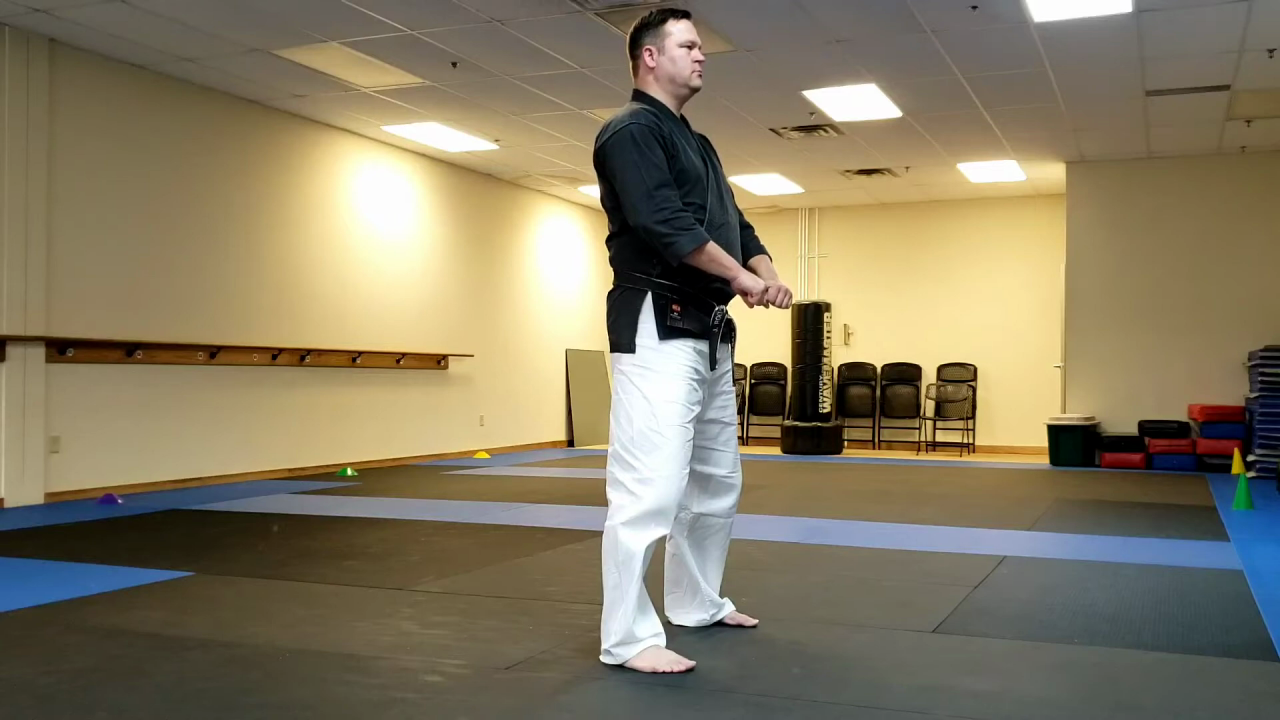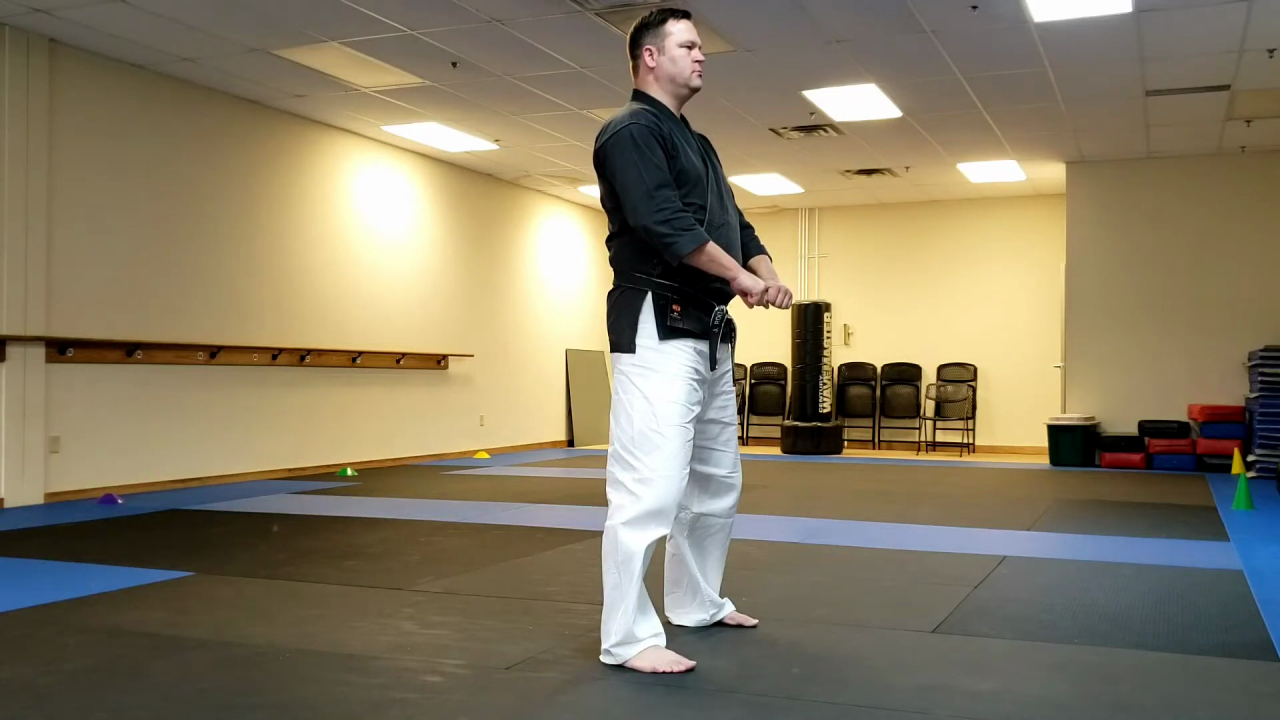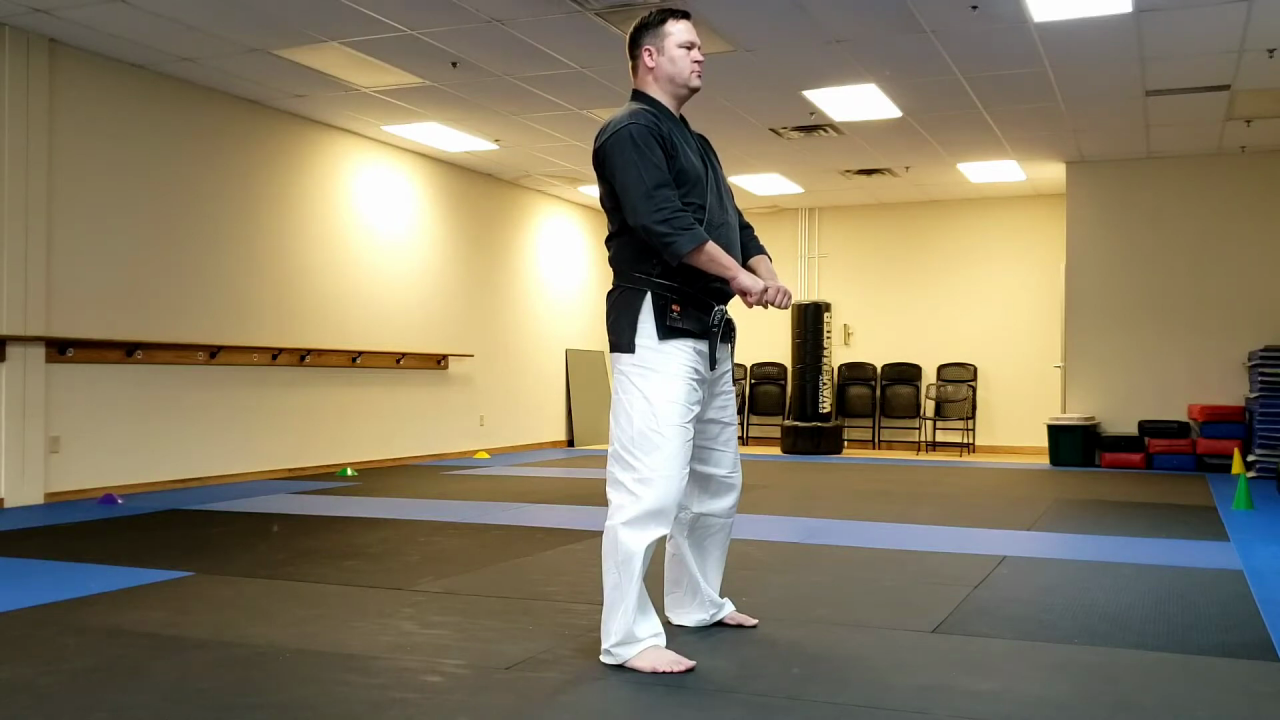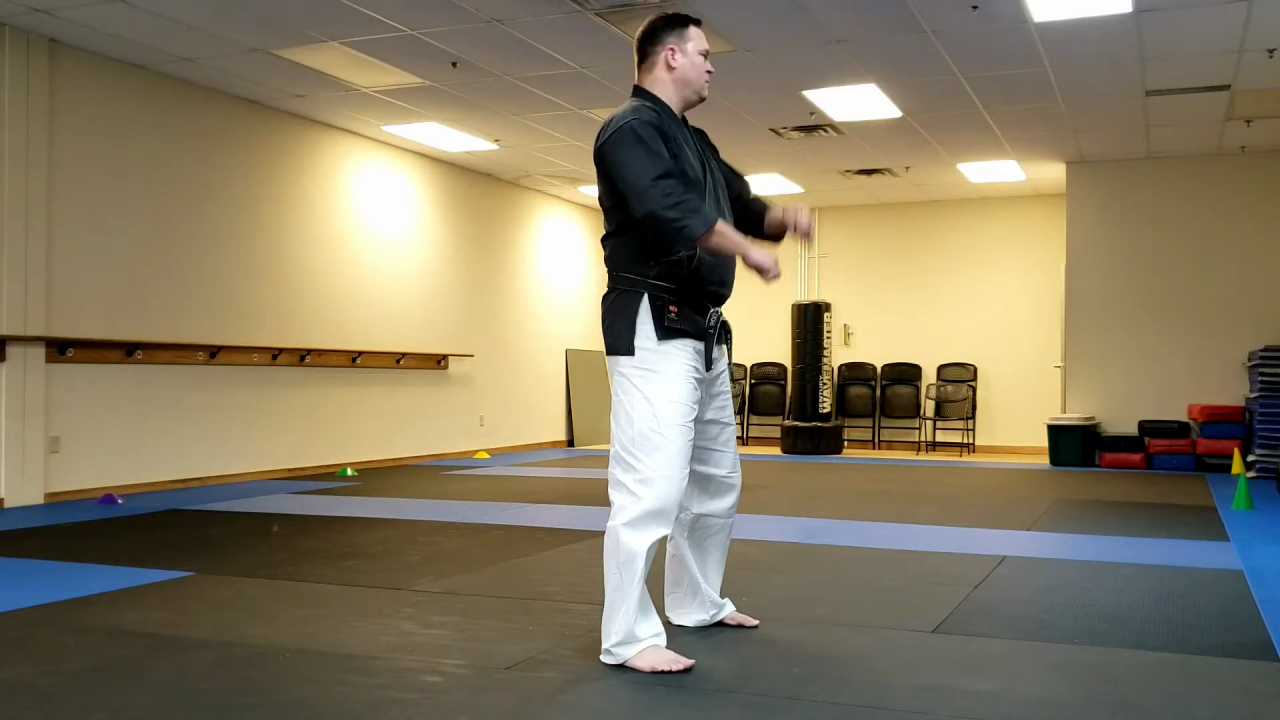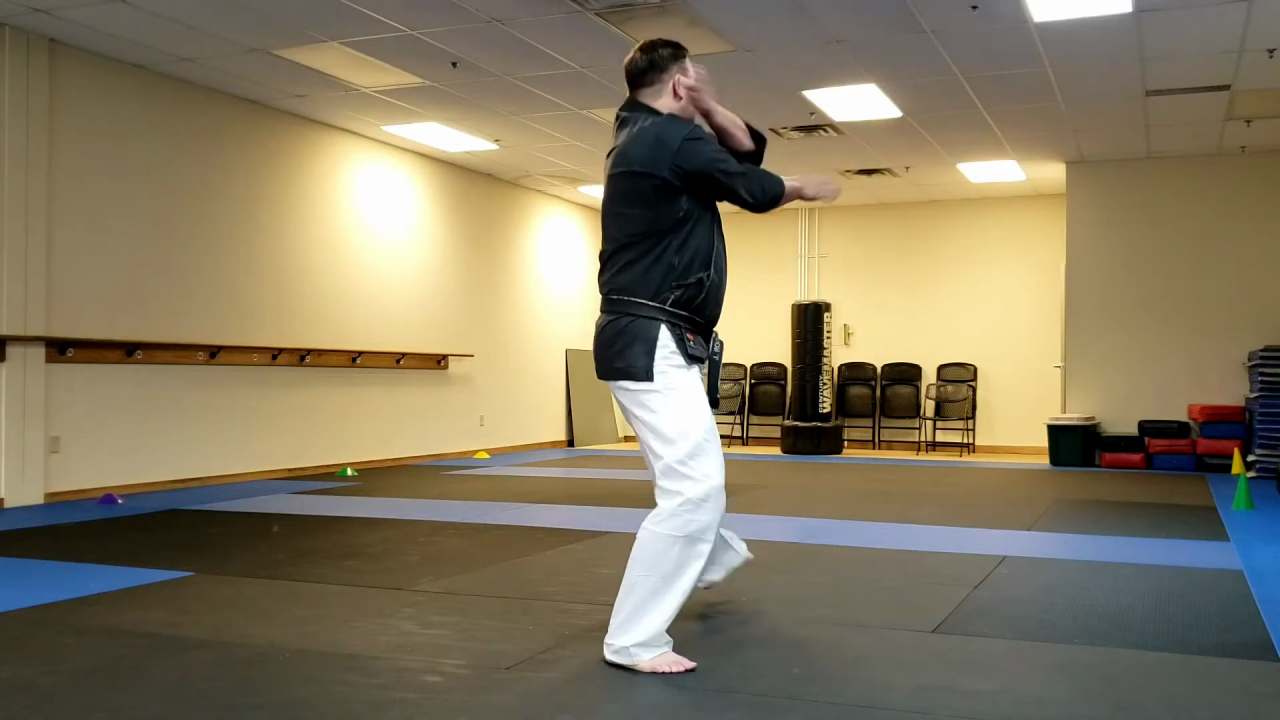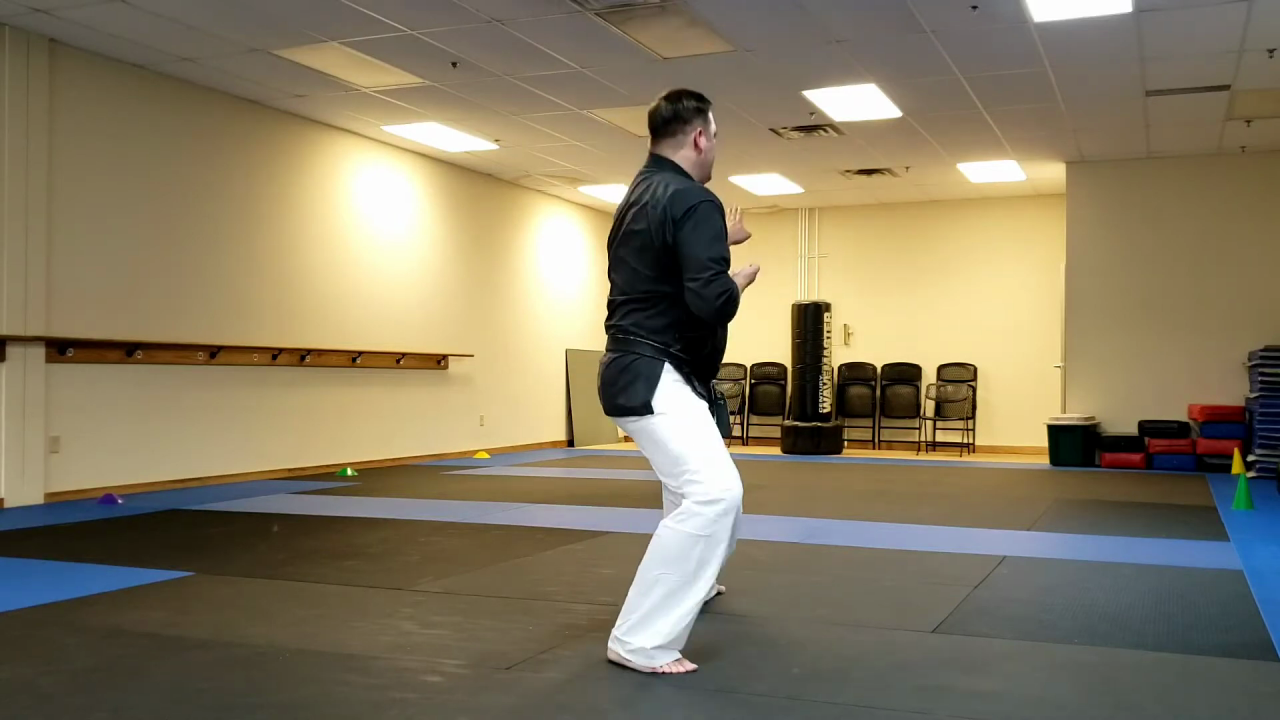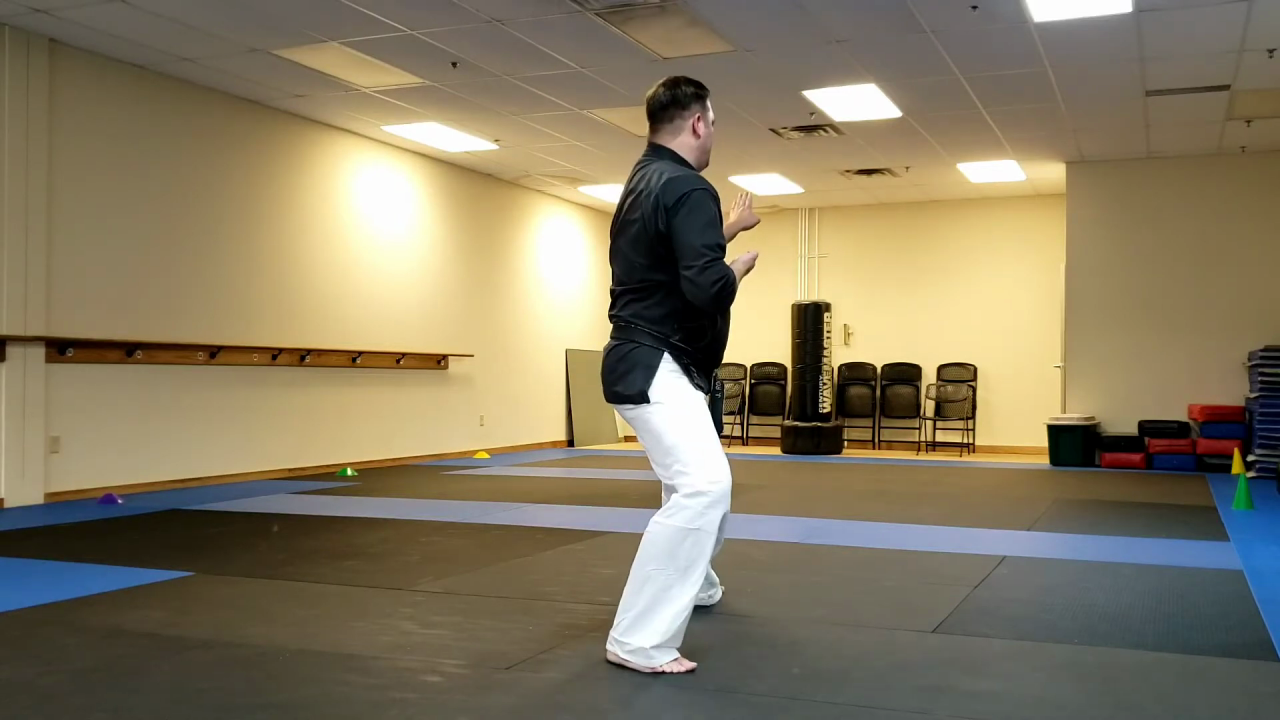
dt=0.3s
person 1, frame 1
left shoulder: (695, 143)
right shoulder: (631, 132)
left elbow: (733, 223)
right elbow: (664, 223)
left wrist: (768, 275)
right wrist: (740, 277)
left hip: (707, 330)
right hip: (658, 327)
left knee: (716, 480)
right knee: (650, 486)
left ankle: (696, 604)
right ankle: (627, 637)
person 1, frame 2
left shoulder: (695, 143)
right shoulder: (631, 131)
left elbow: (733, 223)
right elbow: (664, 224)
left wrist: (767, 273)
right wrist: (740, 276)
left hip: (707, 330)
right hip: (658, 326)
left knee: (715, 480)
right knee: (650, 485)
left ankle: (695, 603)
right ankle: (627, 636)
person 1, frame 3
left shoulder: (695, 144)
right shoulder: (630, 131)
left elbow: (732, 224)
right elbow: (663, 223)
left wrist: (768, 274)
right wrist: (739, 277)
left hip: (707, 329)
right hip: (658, 327)
left knee: (716, 480)
right knee: (650, 485)
left ankle: (695, 603)
right ankle: (627, 637)
person 1, frame 4
left shoulder: (687, 136)
right shoulder: (631, 129)
left elbow: (741, 207)
right elbow: (670, 209)
left wrist: (785, 221)
right wrist: (750, 251)
left hip: (696, 328)
right hip: (651, 325)
left knee: (713, 477)
right knee: (652, 484)
left ankle: (697, 604)
right ankle: (627, 638)
person 1, frame 5
left shoulder: (646, 135)
right shoulder: (669, 138)
left elbow: (744, 153)
right elbow: (752, 187)
left wrist: (709, 110)
right wrist: (803, 187)
left hip: (656, 339)
right hip: (653, 342)
left knee: (696, 470)
right knee: (694, 485)
left ankle: (710, 556)
right ankle: (634, 640)
person 1, frame 6
left shoulder: (642, 195)
right shoulder: (693, 202)
right elbow: (711, 301)
left wrist: (721, 241)
right wrist: (742, 276)
left hip: (642, 370)
right hip: (655, 376)
left knee: (695, 487)
right knee: (714, 495)
left ankle: (692, 582)
right ankle: (640, 641)
person 1, frame 7
left shoulder: (644, 182)
right shoulder: (687, 188)
right elbow: (707, 288)
left wrist: (728, 229)
right wrist: (740, 264)
left hip: (645, 360)
right hip: (657, 367)
left knee: (694, 482)
right knee: (702, 488)
left ankle: (694, 584)
right ankle: (638, 640)
